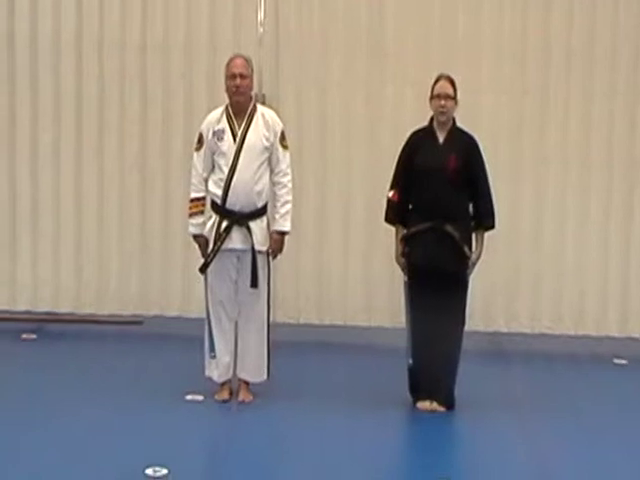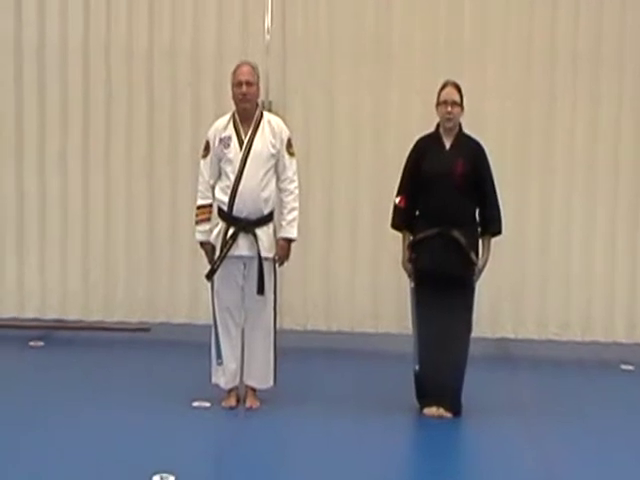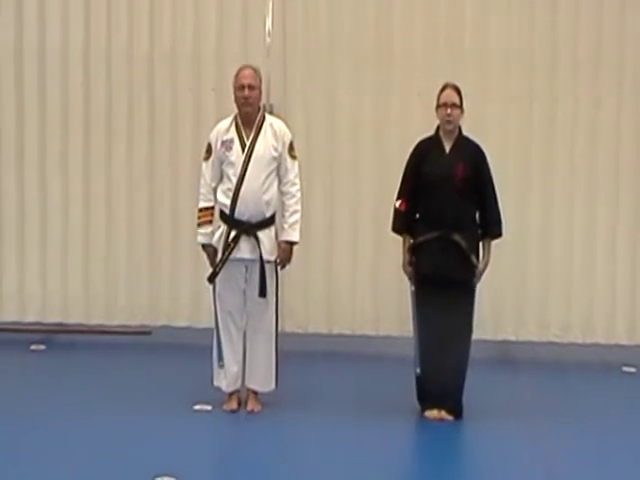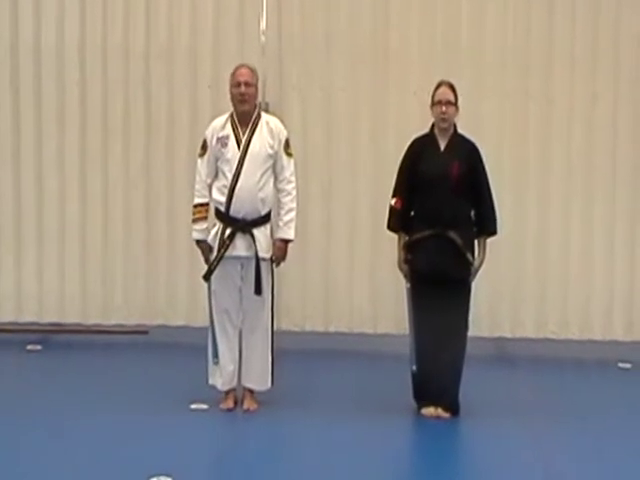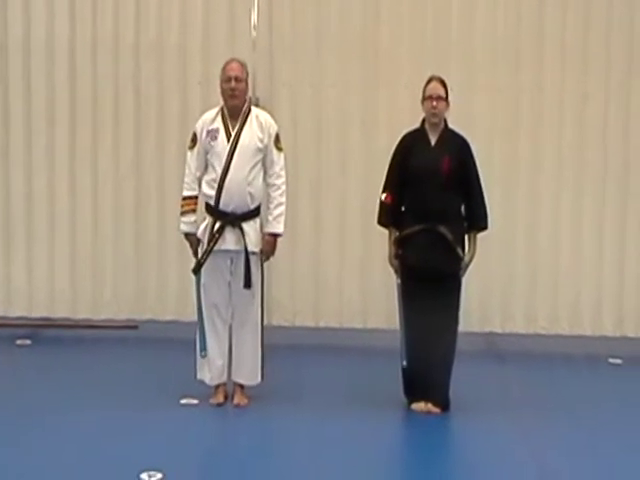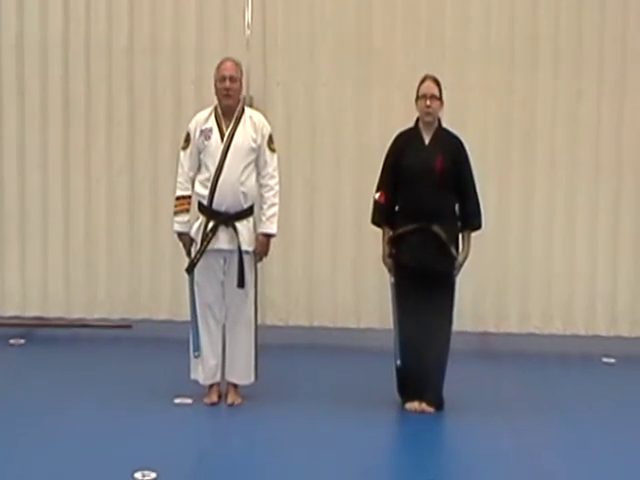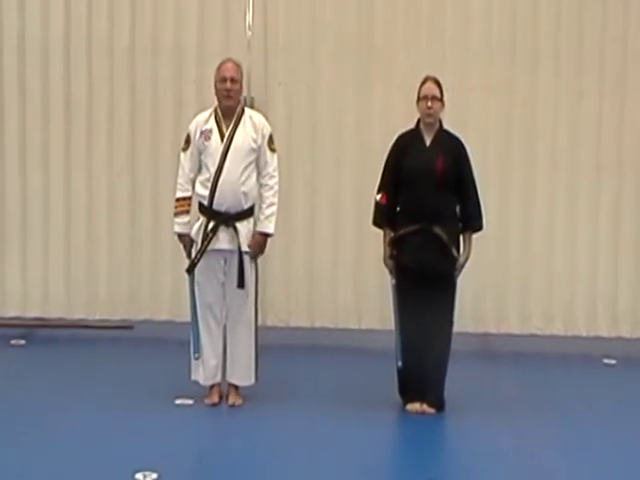
dt=0.5s
person 1, frame 1
left shoulder: (270, 122)
right shoulder: (212, 123)
left elbow: (282, 178)
right elbow: (198, 178)
left wrist: (280, 227)
right wrist: (198, 228)
left hip: (256, 228)
right hip: (220, 226)
left knee: (253, 306)
right knee: (220, 304)
left ankle: (246, 380)
right ankle: (222, 379)
person 1, frame 2
left shoulder: (277, 129)
right shoulder: (218, 131)
left elbow: (289, 185)
right elbow: (205, 186)
left wrist: (286, 234)
right wrist: (204, 234)
left hip: (262, 235)
right hip: (227, 234)
left knee: (259, 313)
right knee: (226, 312)
left ankle: (253, 386)
right ankle: (230, 385)
person 1, frame 3
left shoulder: (278, 132)
right shoulder: (220, 133)
left elbow: (290, 188)
right elbow: (207, 188)
left wrist: (288, 237)
right wrist: (206, 237)
left hip: (264, 237)
right hip: (228, 237)
left knee: (261, 316)
right knee: (228, 314)
left ankle: (254, 389)
right ankle: (231, 388)
person 1, frame 4
left shoulder: (274, 129)
right shoulder: (216, 130)
left elbow: (287, 185)
right elbow: (202, 185)
left wrist: (283, 235)
right wrist: (201, 233)
left hip: (260, 235)
right hip: (224, 234)
left knee: (257, 314)
right knee: (224, 312)
left ankle: (251, 388)
right ankle: (228, 387)
person 1, frame 5
left shoulder: (265, 124)
right shoulder: (206, 123)
left elbow: (277, 180)
right elbow: (192, 177)
left wrist: (273, 229)
right wrist: (189, 226)
left hip: (250, 228)
right hip: (214, 227)
left knee: (247, 308)
right knee: (214, 306)
left ankle: (241, 382)
right ankle: (218, 381)
person 1, frame 6
left shoulder: (258, 124)
right shoulder: (199, 124)
left elbow: (269, 180)
right elbow: (184, 178)
left wrist: (266, 230)
right wrist: (182, 226)
left hip: (242, 229)
right hip: (207, 227)
left knee: (240, 308)
right knee: (208, 306)
left ankle: (235, 383)
right ankle: (211, 381)
person 1, frame 7
left shoulder: (258, 125)
right shoulder: (200, 125)
left elbow: (270, 180)
right elbow: (185, 179)
left wrist: (263, 229)
right wrist: (183, 227)
left hip: (243, 229)
right hip: (207, 229)
left knee: (241, 309)
right knee: (208, 307)
left ankle: (236, 383)
right ankle: (213, 382)
person 2, frame 1
left shoulder: (467, 145)
right shoulder: (416, 142)
left elbow: (480, 195)
right elbow: (400, 191)
left wrist: (479, 242)
right wrist: (399, 239)
left hip: (455, 240)
right hip: (420, 238)
left knee: (450, 317)
right knee: (421, 315)
left ankle: (442, 392)
right ankle: (423, 390)
person 2, frame 2
left shoulder: (473, 151)
right shoulder: (422, 148)
left elbow: (487, 201)
right elbow: (406, 198)
left wrist: (485, 248)
right wrist: (406, 245)
left hip: (462, 245)
right hip: (427, 244)
left knee: (457, 323)
right knee: (428, 321)
left ankle: (449, 398)
right ankle: (429, 396)
person 2, frame 3
left shoulder: (473, 153)
right shoulder: (422, 151)
left elbow: (487, 203)
right elbow: (406, 201)
left wrist: (486, 250)
right wrist: (406, 248)
left hip: (463, 248)
right hip: (428, 247)
left knee: (457, 326)
right knee: (429, 324)
left ankle: (450, 400)
right ankle: (430, 399)
person 2, frame 4
left shoulder: (468, 151)
right shoulder: (418, 149)
left elbow: (482, 200)
right elbow: (402, 198)
left wrist: (481, 247)
right wrist: (402, 245)
left hip: (458, 246)
right hip: (423, 244)
left knee: (453, 323)
right knee: (424, 322)
left ankle: (447, 398)
right ankle: (427, 396)
person 2, frame 5
left shoulder: (459, 146)
right shoulder: (408, 143)
left elbow: (473, 195)
right elbow: (392, 193)
left wrist: (472, 242)
right wrist: (392, 240)
left hip: (448, 240)
right hip: (414, 239)
left knee: (443, 318)
right knee: (415, 317)
left ankle: (437, 393)
right ankle: (417, 391)
person 2, frame 6
left shoulder: (453, 145)
right shoulder: (402, 143)
left elbow: (466, 195)
right elbow: (386, 192)
left wrist: (465, 241)
right wrist: (386, 239)
left hip: (442, 240)
right hip: (407, 239)
left knee: (437, 318)
right knee: (408, 317)
left ankle: (431, 393)
right ankle: (411, 391)
person 2, frame 7
left shoulder: (454, 147)
right shoulder: (403, 144)
left elbow: (467, 196)
right elbow: (387, 194)
left wrist: (466, 243)
right wrist: (387, 241)
left hip: (443, 241)
right hip: (408, 240)
left knee: (438, 319)
right knee: (410, 318)
left ankle: (432, 394)
right ankle: (412, 392)
